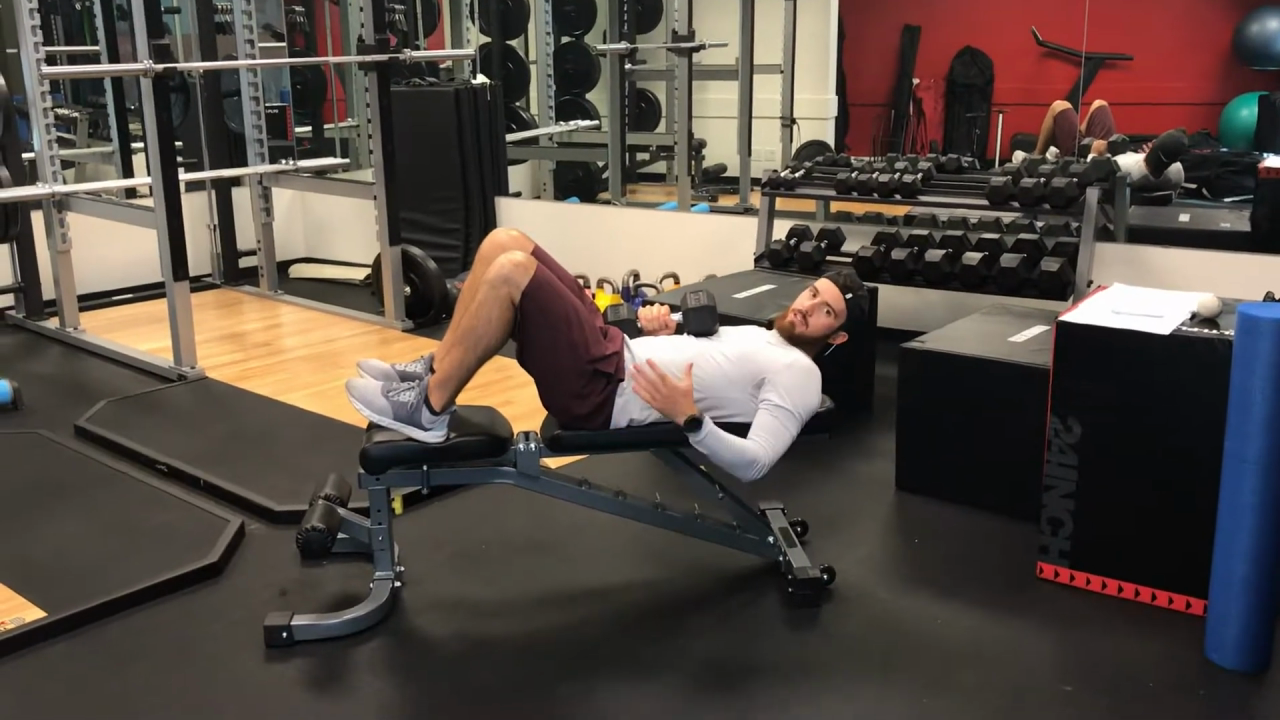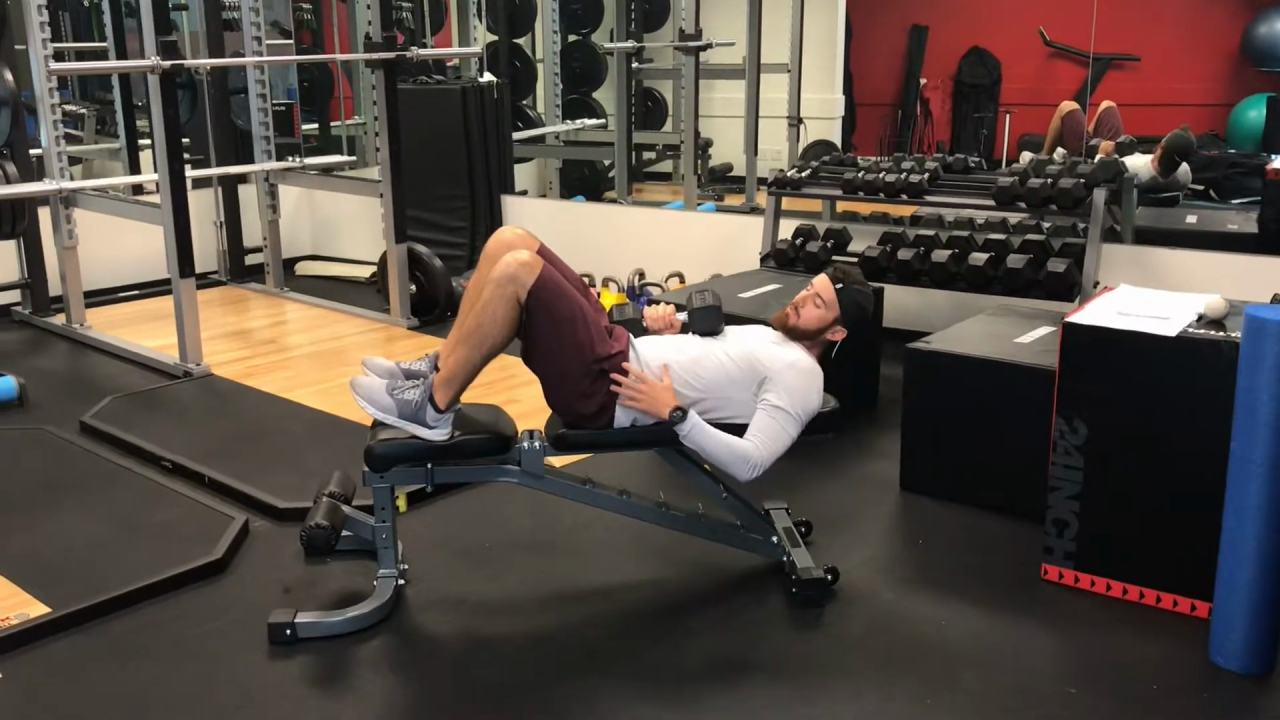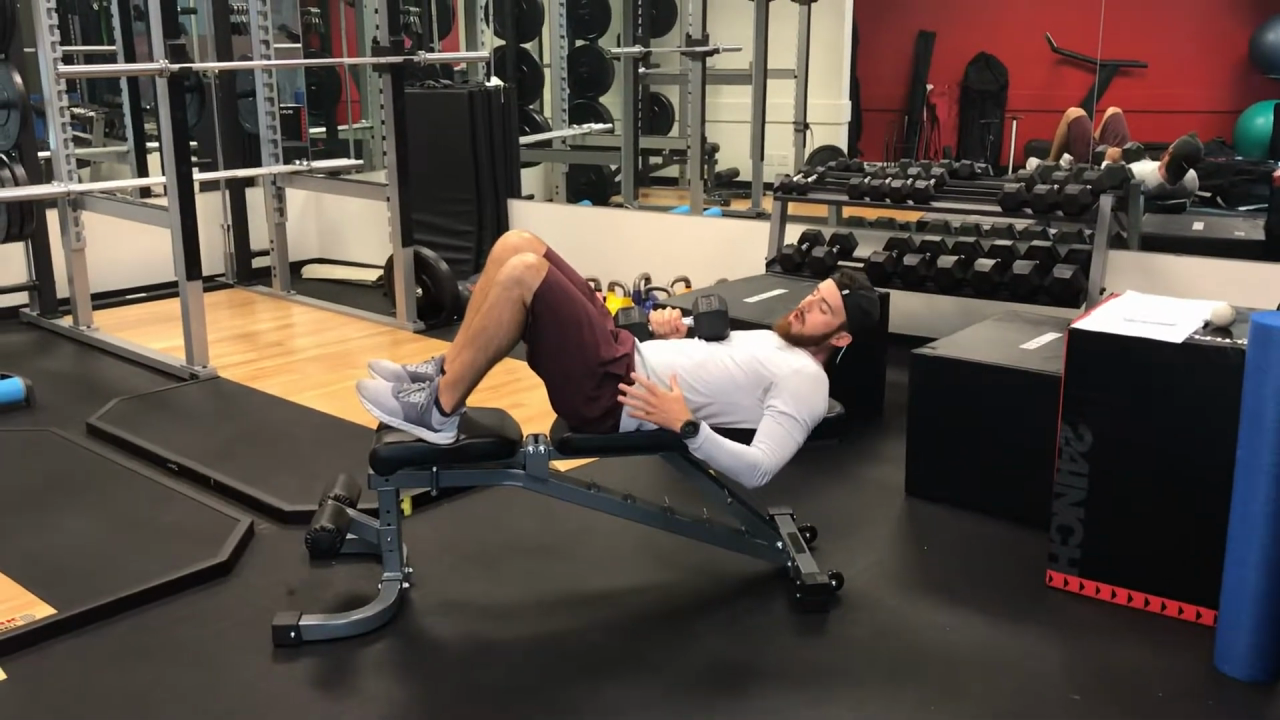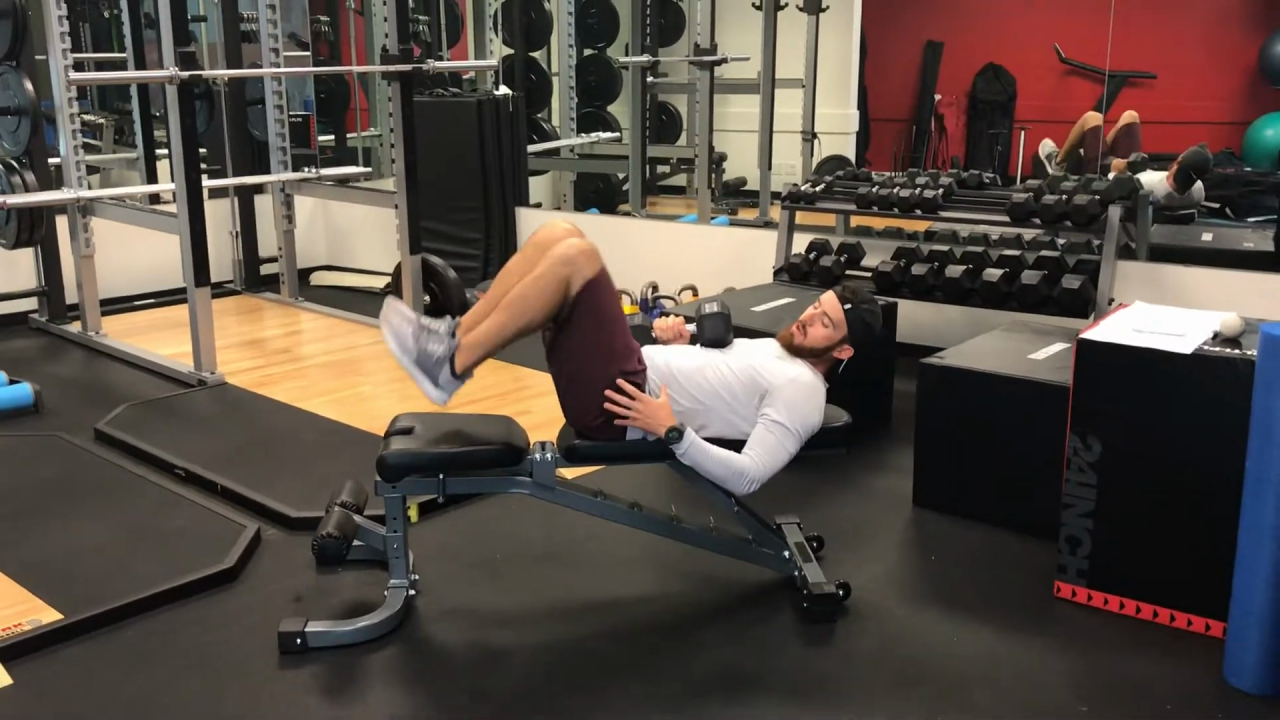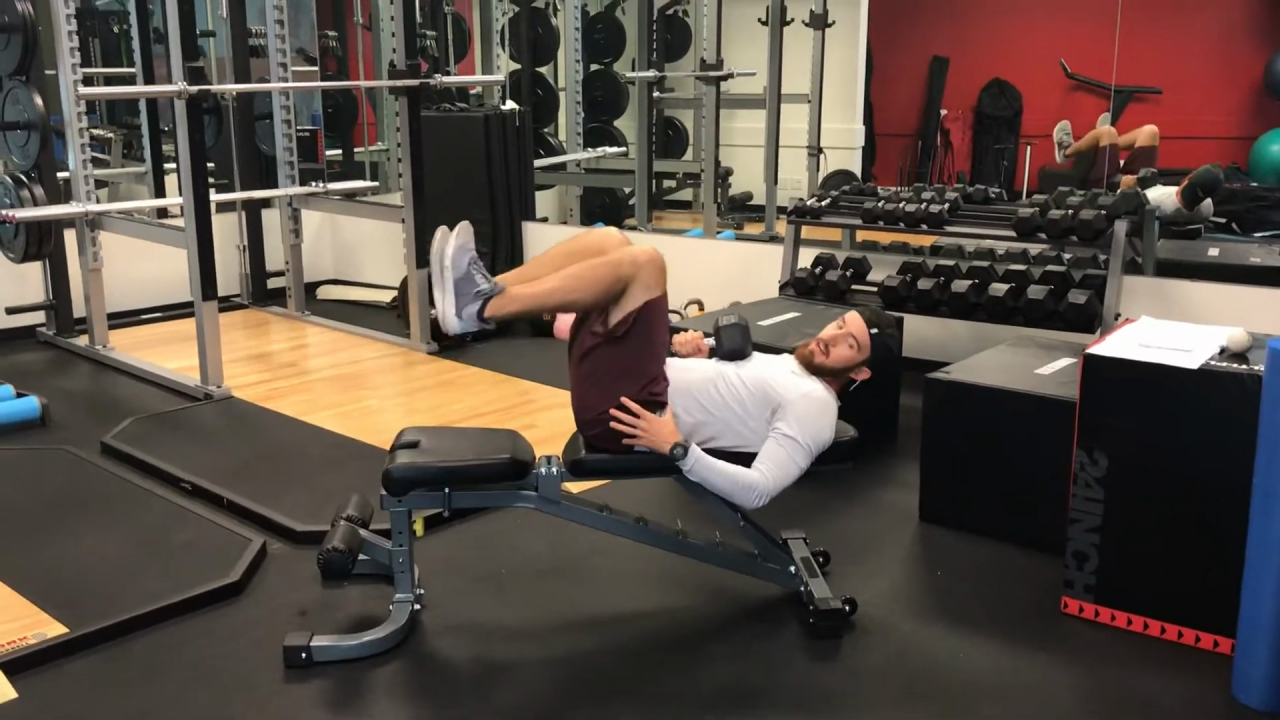
dt=0.4s
person 1, frame 1
left shoulder: (797, 375)
right shoulder: (760, 338)
left elbow: (754, 461)
left wrist: (688, 418)
right wrist: (663, 331)
left hip: (604, 395)
right hip: (615, 354)
left knee: (511, 271)
right knee: (505, 242)
left ankle: (428, 407)
right ankle: (433, 371)
person 1, frame 2
left shoulder: (798, 375)
right shoulder: (766, 338)
left elbow: (749, 462)
left wrist: (674, 412)
right wrist: (667, 329)
left hip: (607, 395)
right hip: (618, 354)
left knee: (517, 271)
right knee: (510, 241)
left ankle: (434, 405)
right ankle: (439, 368)
person 1, frame 3
left shoulder: (803, 382)
right shoulder: (772, 344)
left elbow: (758, 469)
left wrist: (687, 426)
right wrist: (675, 334)
left hip: (612, 399)
right hip: (624, 357)
left knee: (522, 273)
right knee: (516, 245)
left ankle: (439, 408)
right ankle: (444, 371)
person 1, frame 4
left shoulder: (800, 392)
right shoulder: (776, 352)
left elbow: (747, 476)
left wrist: (672, 431)
right wrist: (678, 342)
left hip: (615, 404)
right hip: (634, 369)
left knee: (572, 259)
right knee: (557, 235)
left ankle: (450, 368)
right ankle: (451, 339)
person 1, frame 5
left shoulder: (812, 407)
right shoulder: (788, 368)
left elbow: (756, 491)
left wrist: (677, 448)
right wrist: (696, 355)
left hip: (625, 413)
right hip: (639, 392)
left knee: (643, 263)
right knee: (610, 241)
left ankle: (479, 309)
right ankle: (486, 294)
